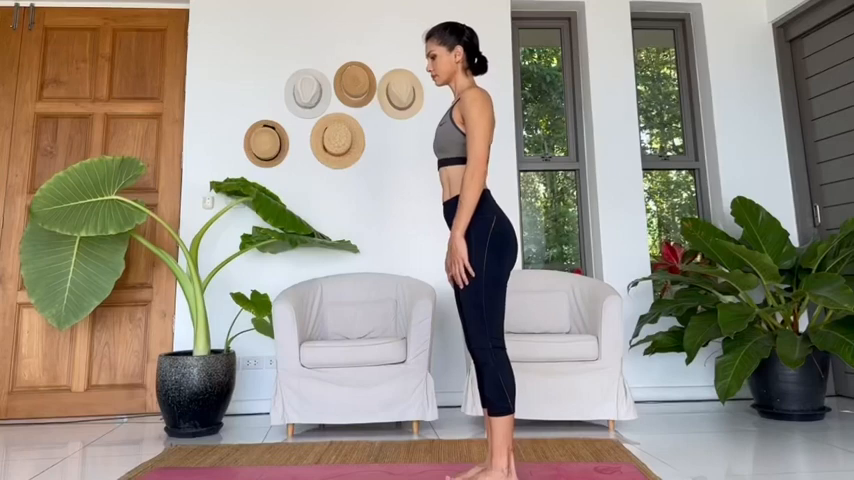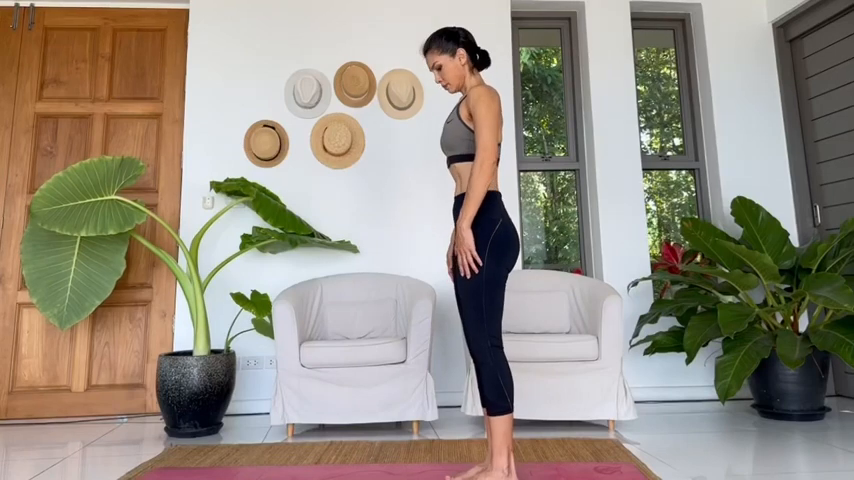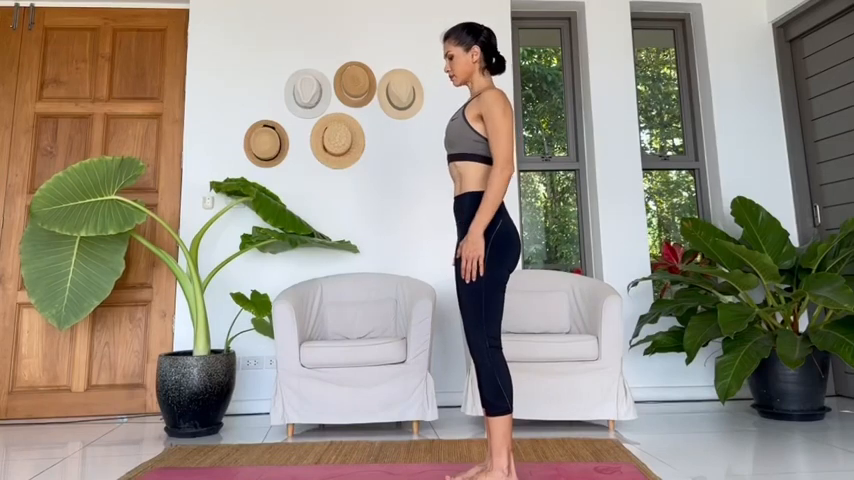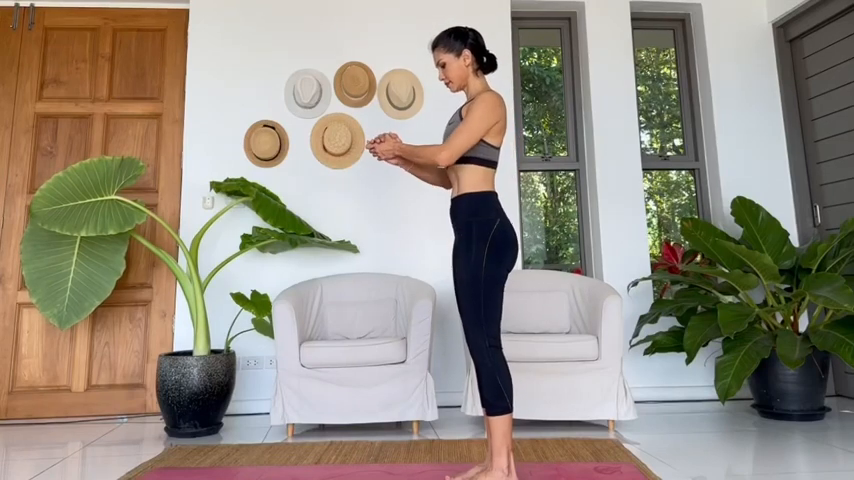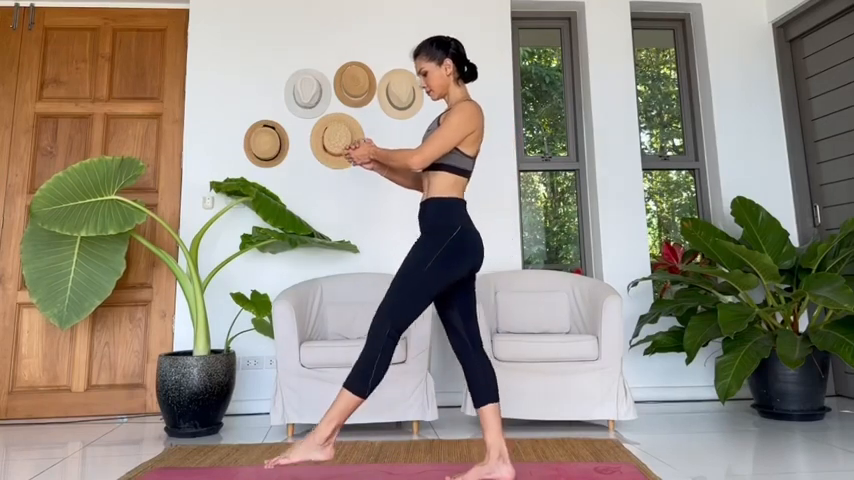
dt=1s
person 1, frame 1
left shoulder: (474, 98)
right shoulder: (458, 105)
left elbow: (476, 169)
left wrist: (458, 236)
left hip: (480, 230)
right hip: (469, 232)
left knee: (487, 344)
right knee: (480, 346)
person 1, frame 2
left shoulder: (481, 94)
right shoulder: (466, 104)
left elbow: (485, 161)
left wrist: (465, 227)
right wrist: (458, 235)
left hip: (486, 227)
right hip: (476, 228)
left knee: (485, 343)
right knee: (480, 344)
person 1, frame 3
left shoulder: (491, 98)
right shoulder: (472, 105)
left elbow: (502, 167)
left wrist: (477, 233)
left hip: (486, 228)
right hip: (474, 227)
left knee: (484, 344)
right knee: (480, 345)
person 1, frame 4
left shoulder: (488, 101)
right shoulder: (468, 108)
left elbow: (444, 156)
right elbow: (447, 176)
left wrist: (400, 148)
right wrist: (400, 157)
left hip: (485, 228)
right hip: (471, 230)
left knee: (484, 343)
right knee: (480, 344)
person 1, frame 5
left shoulder: (466, 110)
right shoulder: (450, 115)
left elbow: (417, 160)
right elbow: (423, 180)
left wrist: (374, 152)
right wrist: (375, 164)
left hip: (447, 234)
right hip: (453, 238)
left knee: (384, 329)
right knee: (467, 345)
left ankle: (321, 438)
